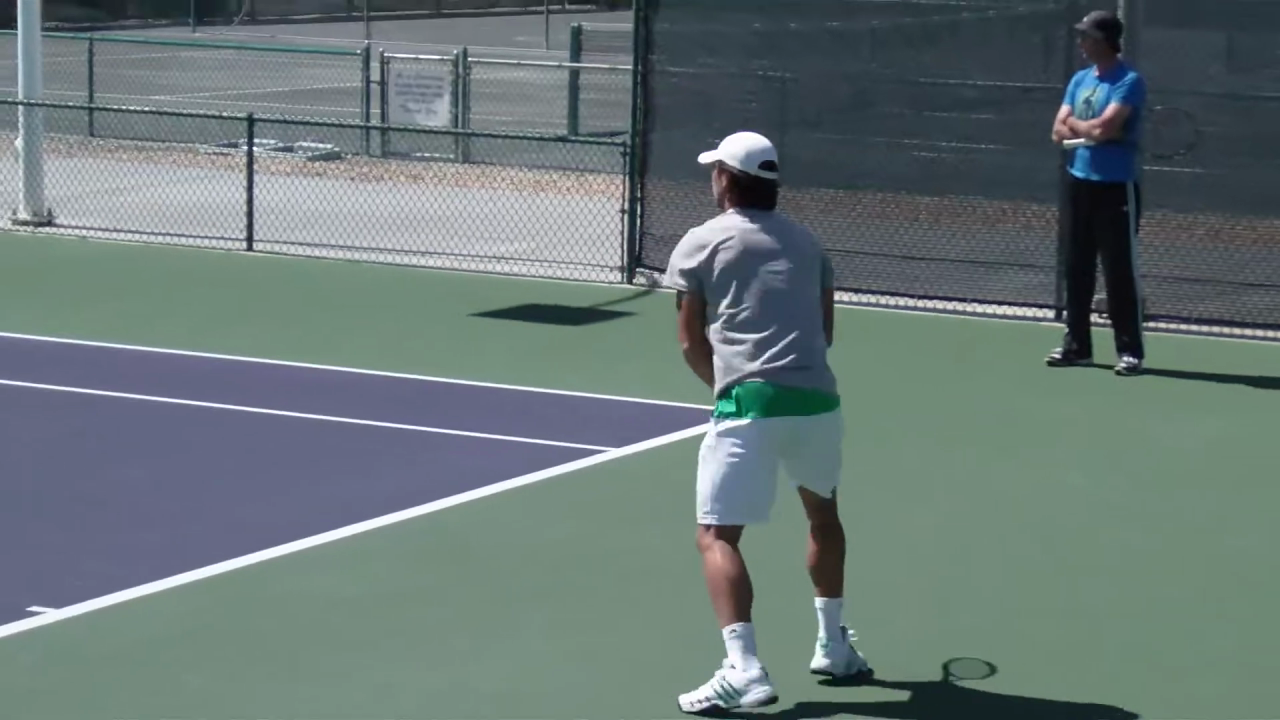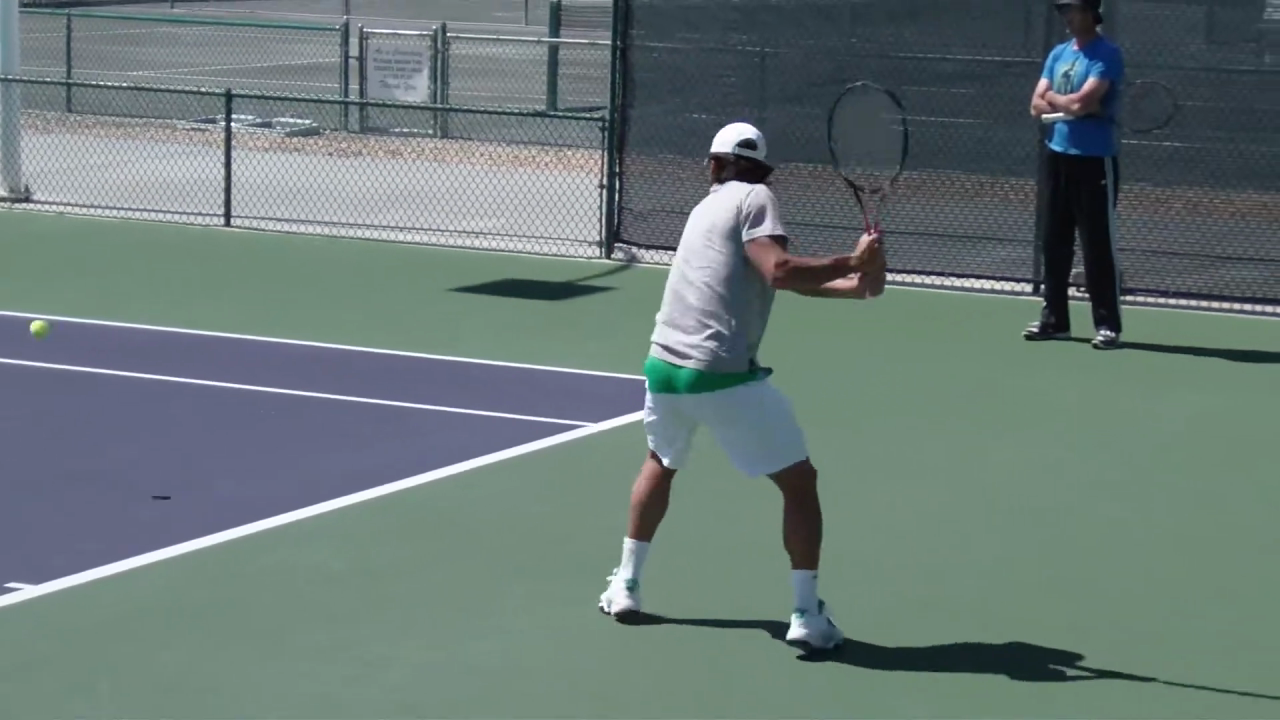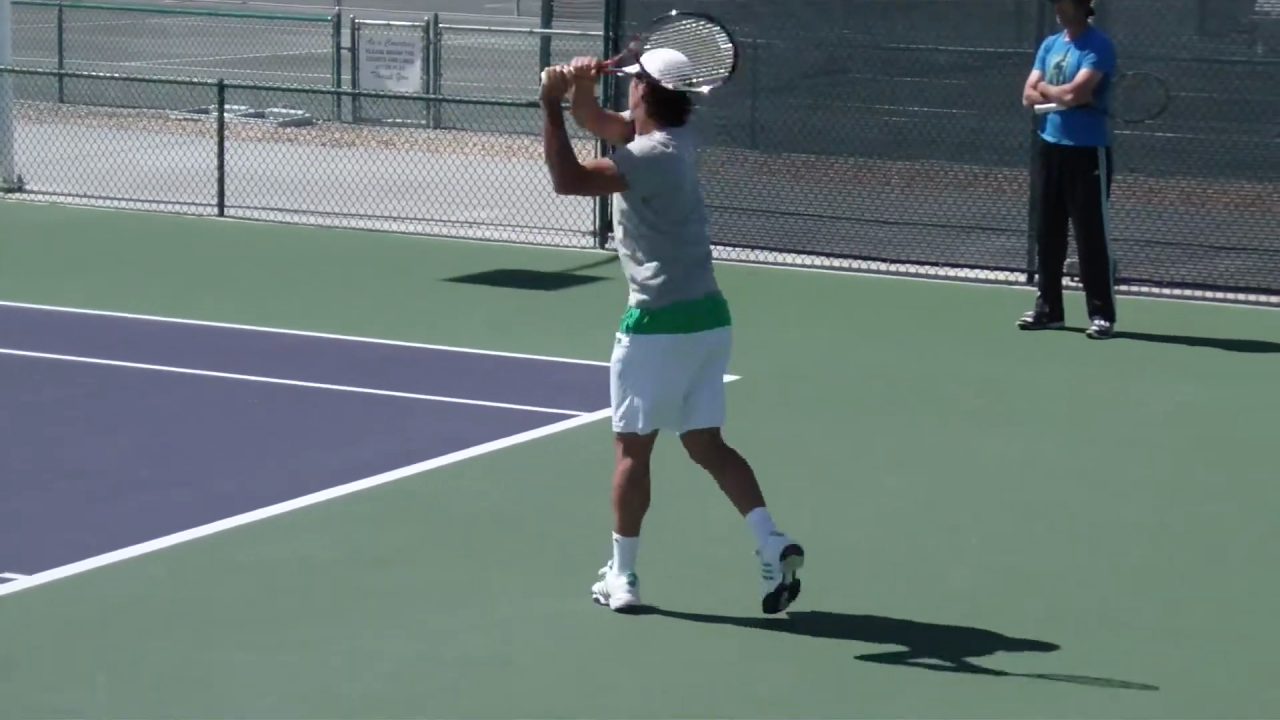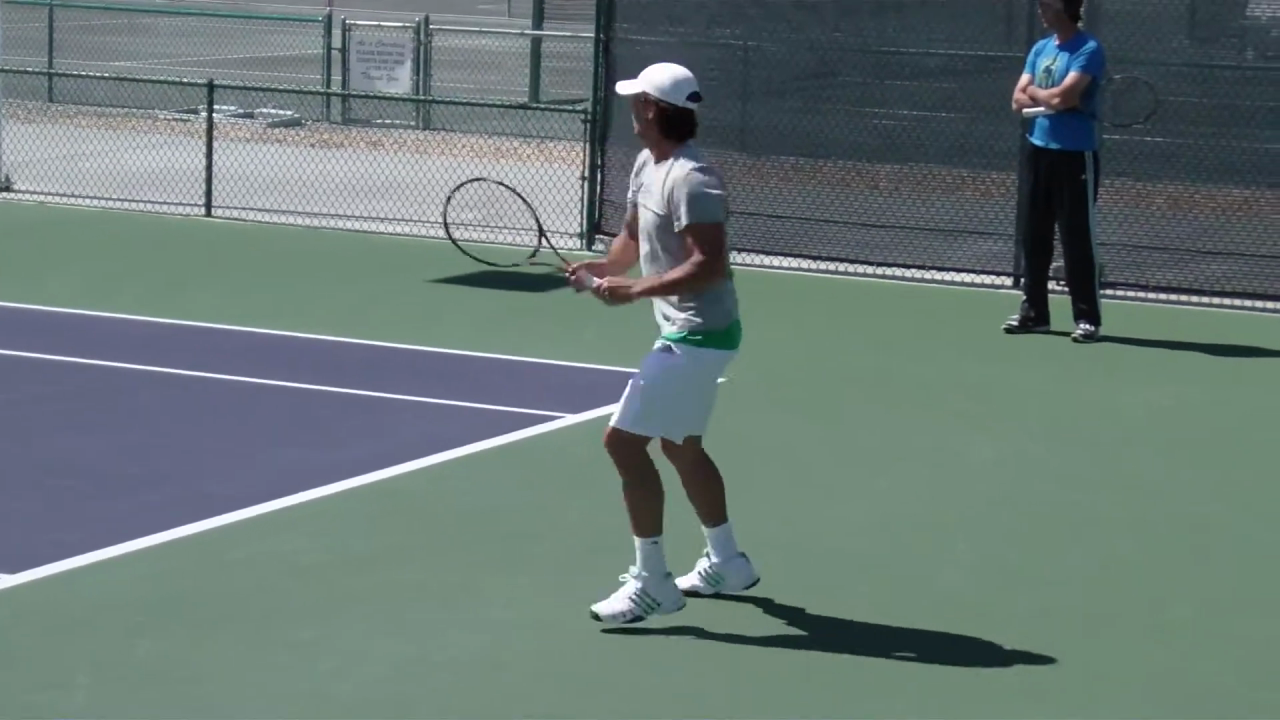
dt=0.5s
person 1, frame 1
left shoulder: (698, 245)
right shoulder: (805, 241)
left elbow: (693, 347)
left hip: (750, 402)
right hip: (817, 397)
left knee: (717, 539)
right knee: (821, 508)
left ankle: (745, 671)
right ankle: (833, 644)
person 1, frame 2
left shoulder: (704, 208)
right shoulder: (755, 200)
left elbow: (763, 279)
right elbow: (779, 272)
left wrist: (852, 285)
right wrist: (852, 261)
left hip: (664, 368)
right hip: (726, 376)
left knee: (659, 464)
right knee: (800, 483)
left ankle: (625, 585)
right ankle: (807, 614)
person 1, frame 3
left shoulder: (651, 153)
right shoulder: (665, 136)
left elbow: (567, 181)
right elbow: (593, 118)
left wrist: (550, 103)
right wrist: (579, 81)
left hip: (660, 320)
right hip: (708, 315)
left knee: (633, 447)
right knee: (708, 443)
left ankle: (621, 577)
right ankle: (770, 540)
person 1, frame 4
left shoulder: (693, 178)
right shoulder: (647, 164)
left elbow: (710, 267)
right elbow: (630, 242)
left wrist: (635, 290)
right wrist: (599, 267)
left hip: (699, 337)
right hip: (687, 334)
left knee: (622, 440)
right knee: (683, 446)
left ankle: (651, 580)
right ankle: (727, 561)
person 2, frame 1
left shoulder: (1129, 81)
right shoulder: (1079, 80)
left elbow: (1101, 128)
right elbow: (1059, 131)
left wrist: (1075, 123)
right wrist: (1090, 132)
left hip: (1115, 188)
right hip: (1079, 183)
left knee: (1120, 272)
right knee: (1077, 268)
left ankle: (1130, 350)
right ankle: (1076, 344)
person 2, frame 2
left shoulder: (1107, 55)
right shoulder: (1057, 53)
left elbow: (1080, 102)
right elbow: (1037, 105)
left wrist: (1053, 97)
right wrist: (1069, 105)
left hip: (1094, 161)
right hip: (1057, 156)
left knee: (1098, 245)
right knee: (1054, 241)
left ankle: (1107, 324)
right ankle: (1054, 318)
person 2, frame 3
left shoulder: (1099, 46)
right shoulder: (1049, 44)
left elbow: (1073, 93)
right elbow: (1029, 96)
left wrist: (1045, 87)
right wrist: (1062, 96)
left hip: (1087, 151)
right hip: (1049, 147)
left knee: (1092, 235)
right knee: (1047, 232)
left ankle: (1102, 313)
right ankle: (1048, 308)
person 2, frame 4
left shoulder: (1089, 50)
right shoulder: (1040, 48)
left elbow: (1061, 97)
right elbow: (1018, 100)
left wrist: (1034, 90)
right wrist: (1049, 99)
left hip: (1074, 155)
right hip: (1038, 150)
left knee: (1077, 239)
right knee: (1033, 235)
left ankle: (1087, 317)
right ankle: (1034, 311)
